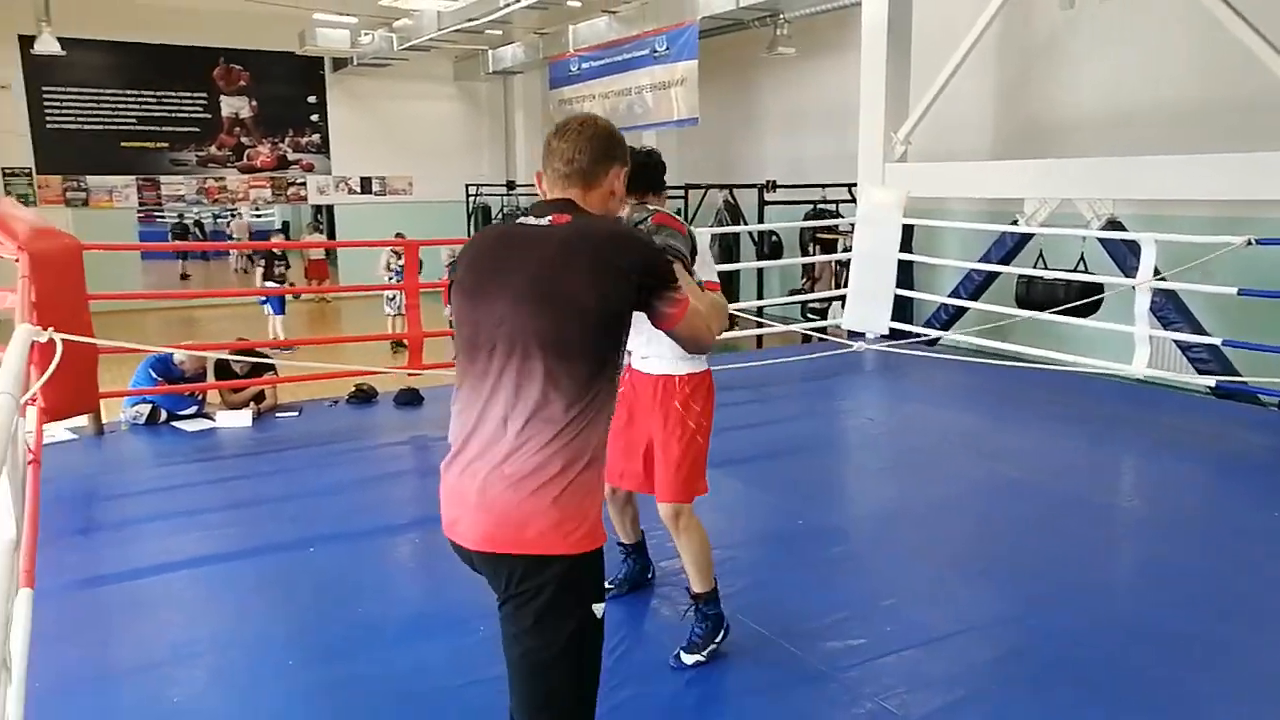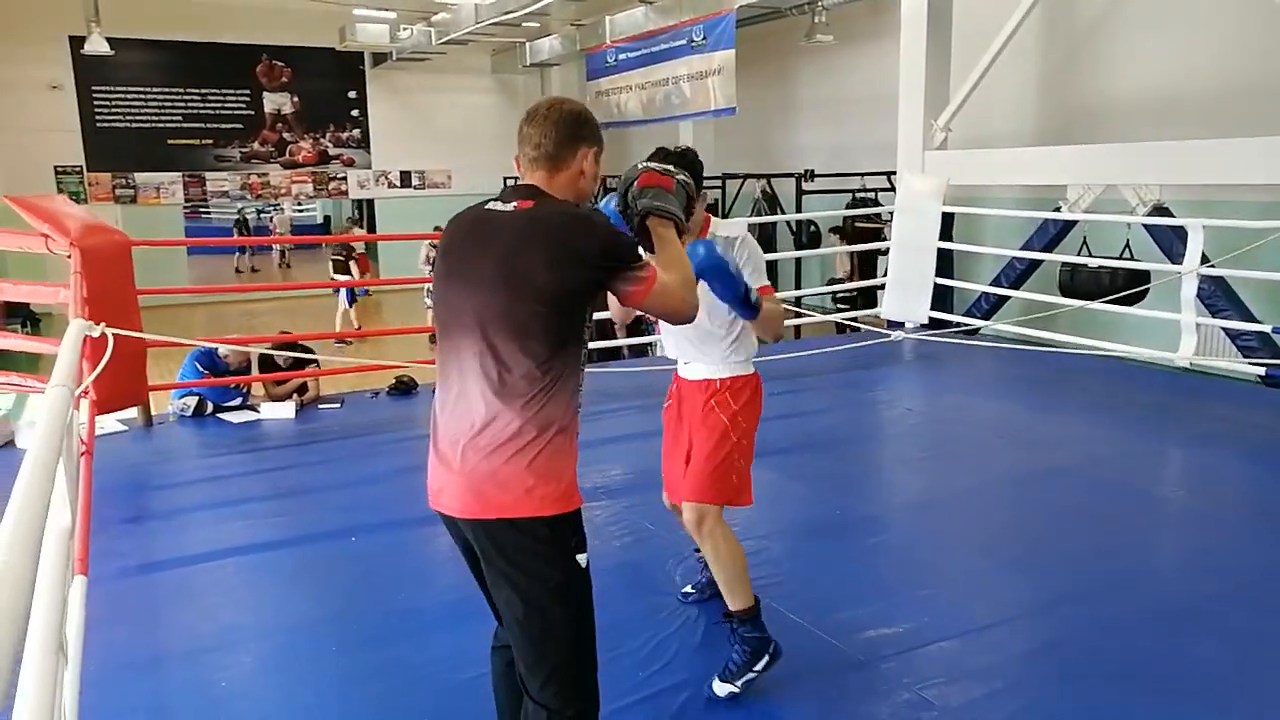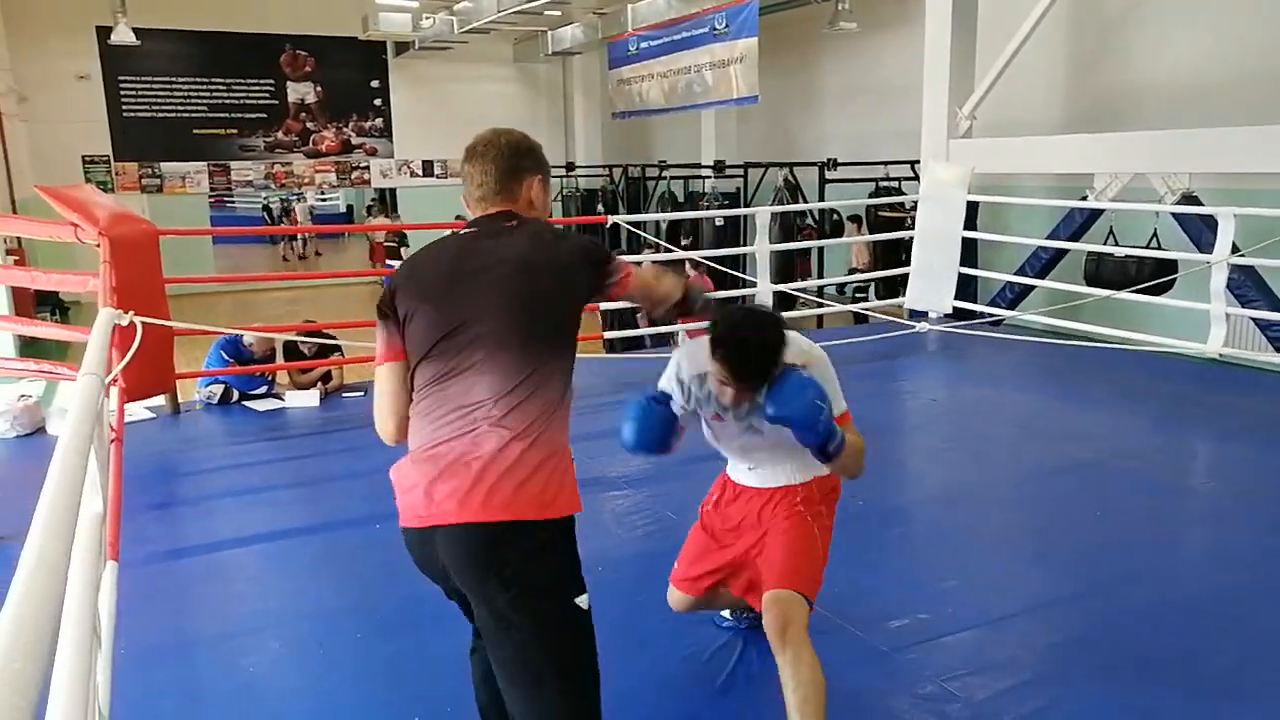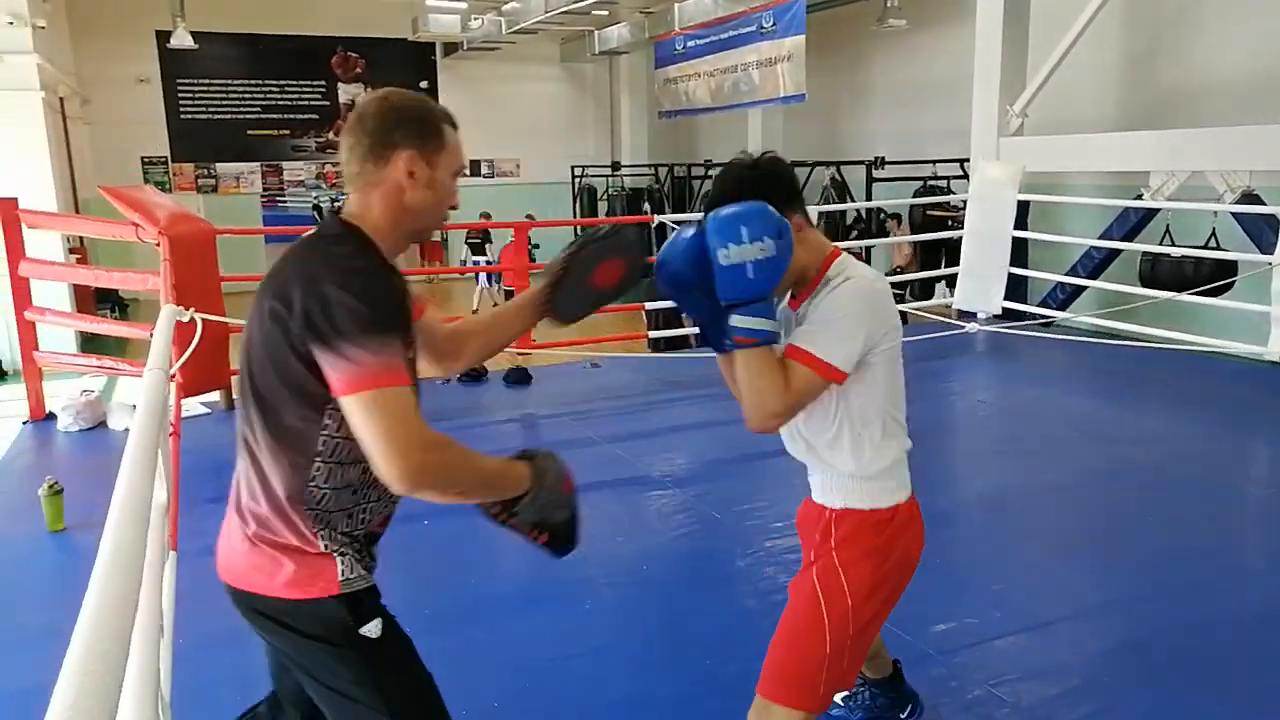
dt=0.7s
person 1, frame 1
left shoulder: (478, 250)
right shoulder: (622, 249)
right elbow: (702, 337)
right wrist: (674, 260)
left hip: (466, 509)
right hip: (545, 524)
left knee: (536, 661)
person 1, frame 2
left shoulder: (461, 230)
right shoulder: (583, 234)
right elbow: (682, 306)
right wrist: (661, 216)
left hip: (452, 486)
right hip: (525, 497)
left knee: (517, 642)
person 1, frame 3
left shoulder: (409, 275)
right shoulder: (560, 248)
left elbow: (391, 427)
right elbow: (662, 293)
right wrist: (685, 287)
left hip: (423, 513)
right hip: (517, 512)
left knee: (499, 644)
person 1, frame 4
left shoulder: (320, 259)
right shoulder: (352, 281)
left elbow: (443, 349)
right elbow: (403, 461)
left wrist: (537, 303)
right wrist: (526, 480)
left hip: (267, 555)
right hip: (303, 576)
person 2, frame 1
left shoulder: (686, 242)
left hip: (683, 385)
right hip: (634, 379)
left knee: (673, 508)
right knee: (612, 487)
left ankle: (709, 616)
right ankle: (636, 564)
person 2, frame 2
left shoulder: (733, 244)
left elbow: (772, 327)
right elbow: (623, 312)
left wrist: (740, 295)
left hip: (731, 390)
right hip: (685, 386)
left knee: (699, 515)
right knee: (679, 497)
left ankle: (754, 641)
right ankle: (719, 566)
person 2, frame 3
left shoulder: (807, 364)
right shoulder: (690, 361)
left elbow: (854, 463)
right elbow: (660, 427)
left wrist: (824, 440)
right wrist: (652, 422)
left hip: (801, 494)
right hip: (737, 490)
left knee: (782, 620)
right knee: (683, 597)
right ankle: (754, 604)
person 2, frame 4
left shoulder: (849, 294)
right shoulder: (801, 284)
left elbow: (766, 411)
right elbow: (754, 384)
left wrist: (750, 305)
right wrist: (713, 316)
left hip: (863, 525)
right hip: (846, 507)
right knee: (823, 624)
